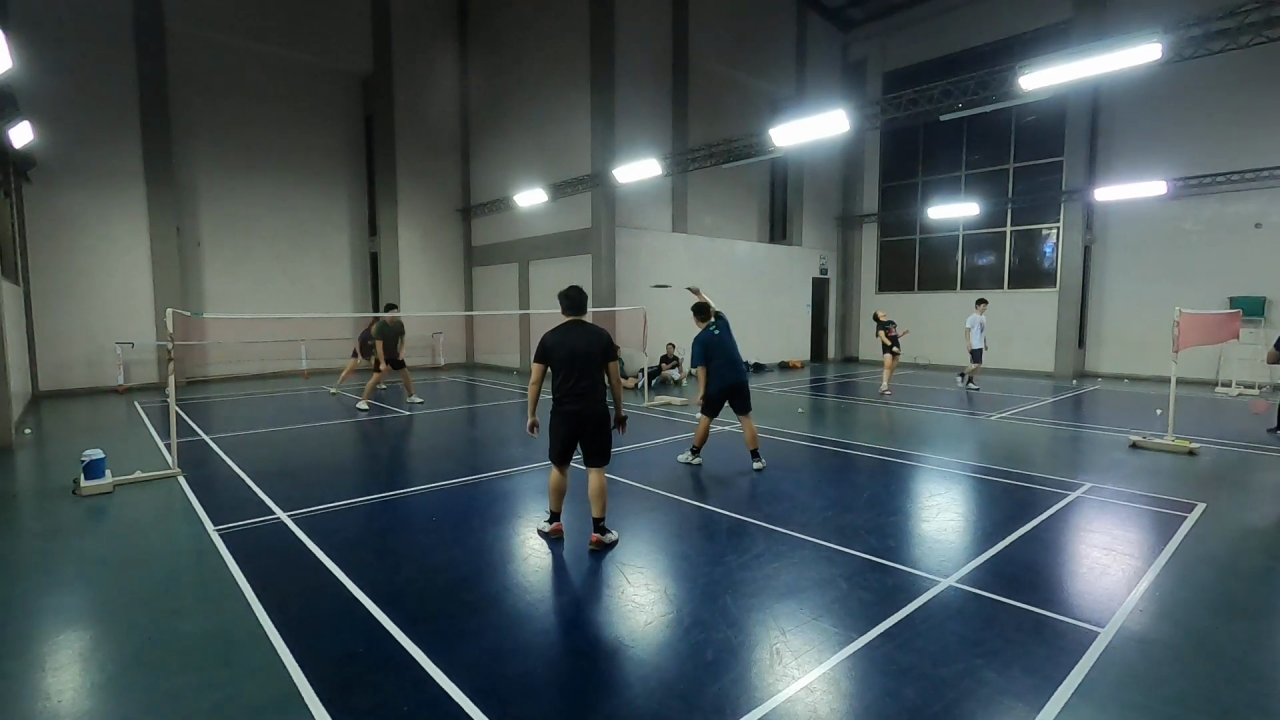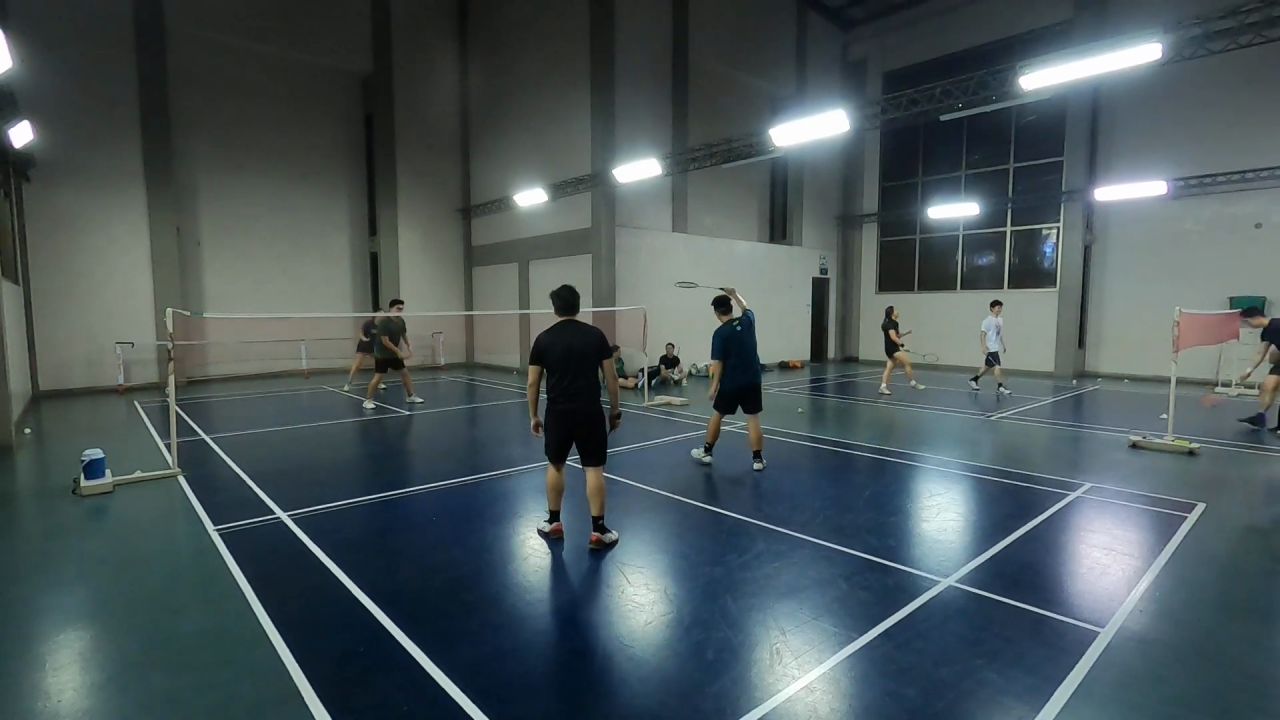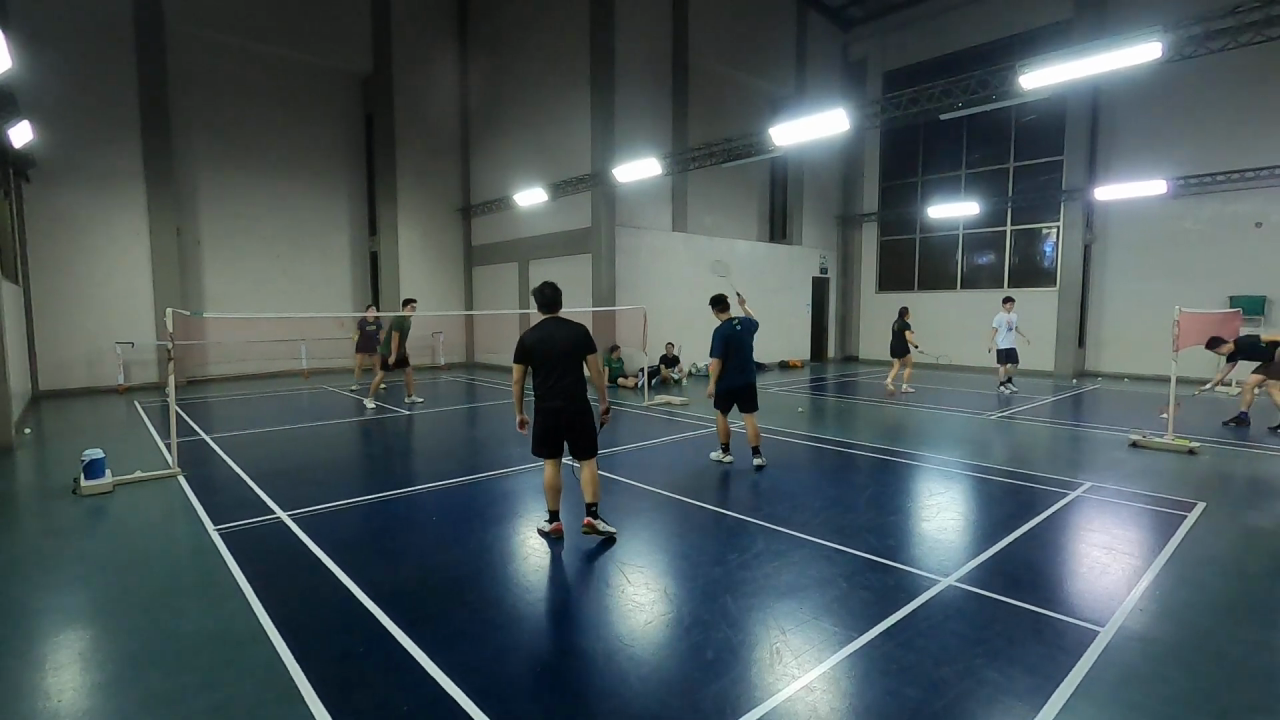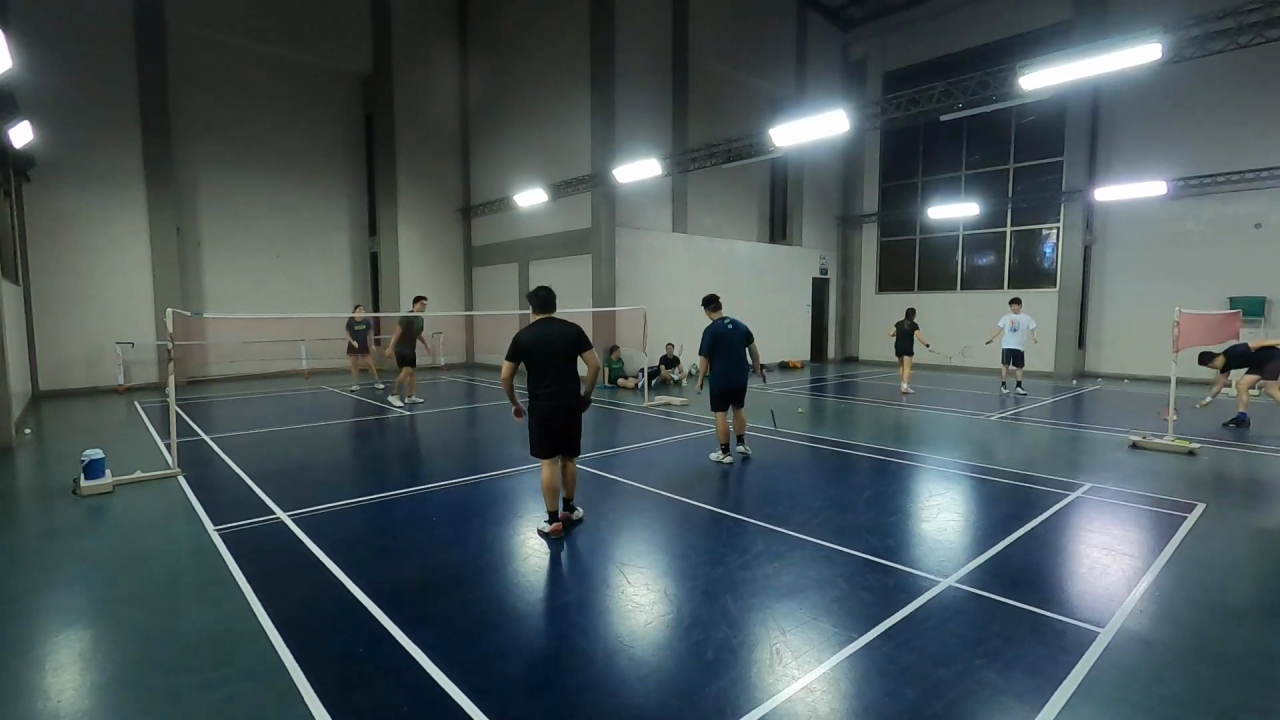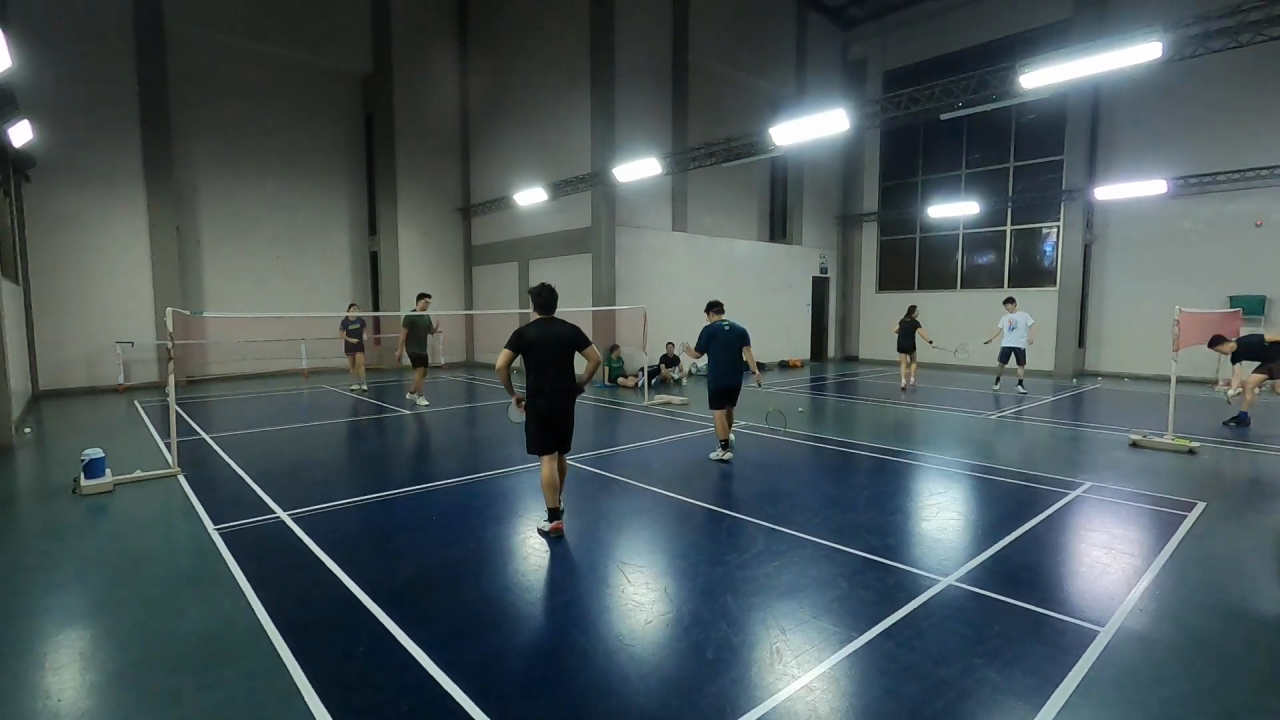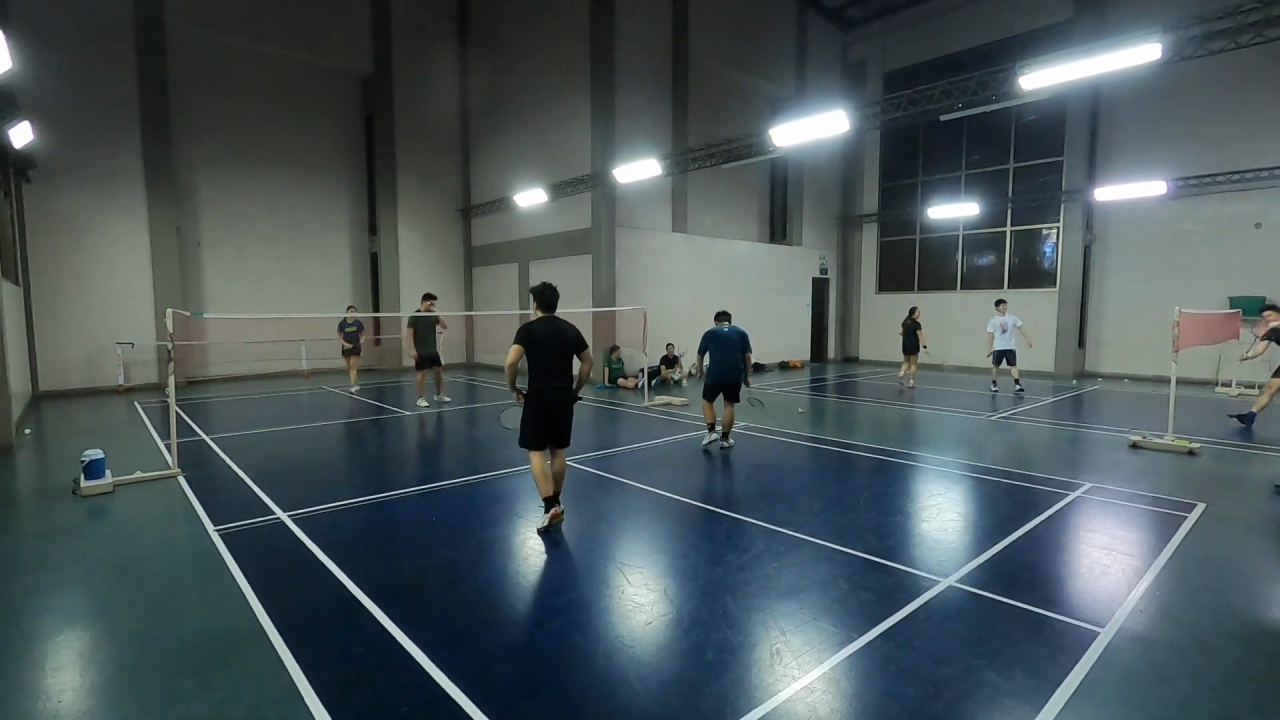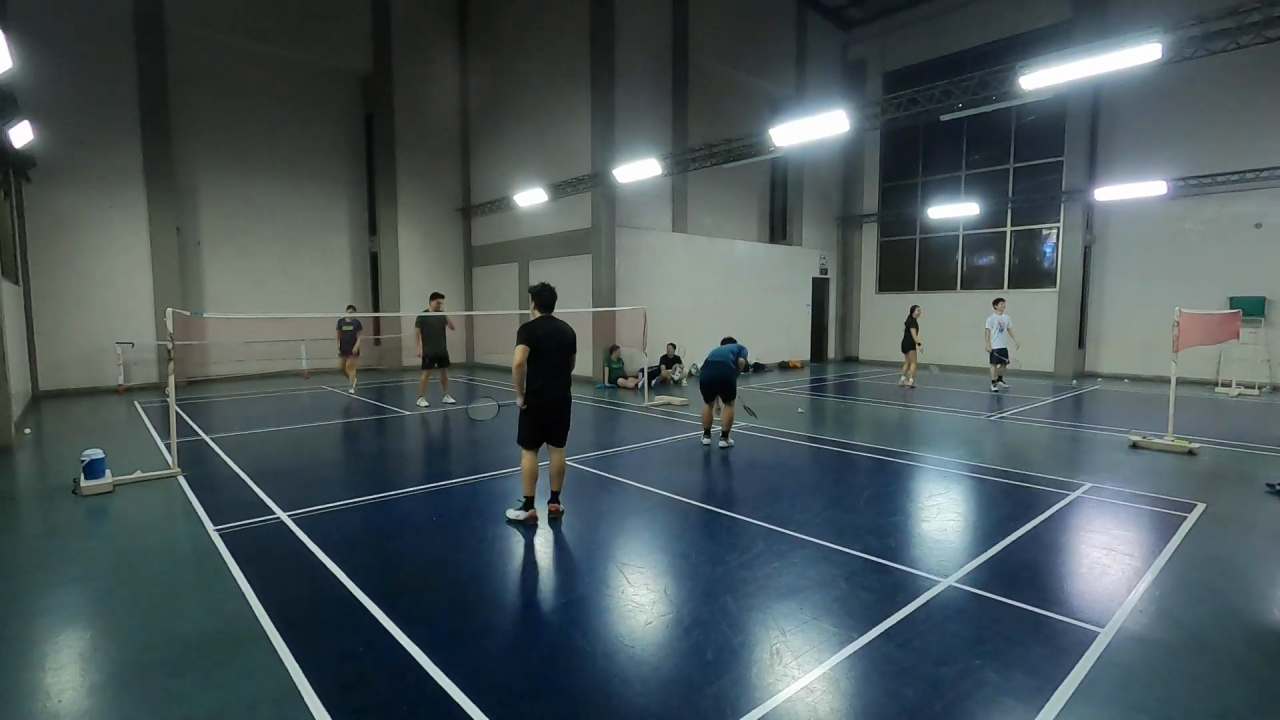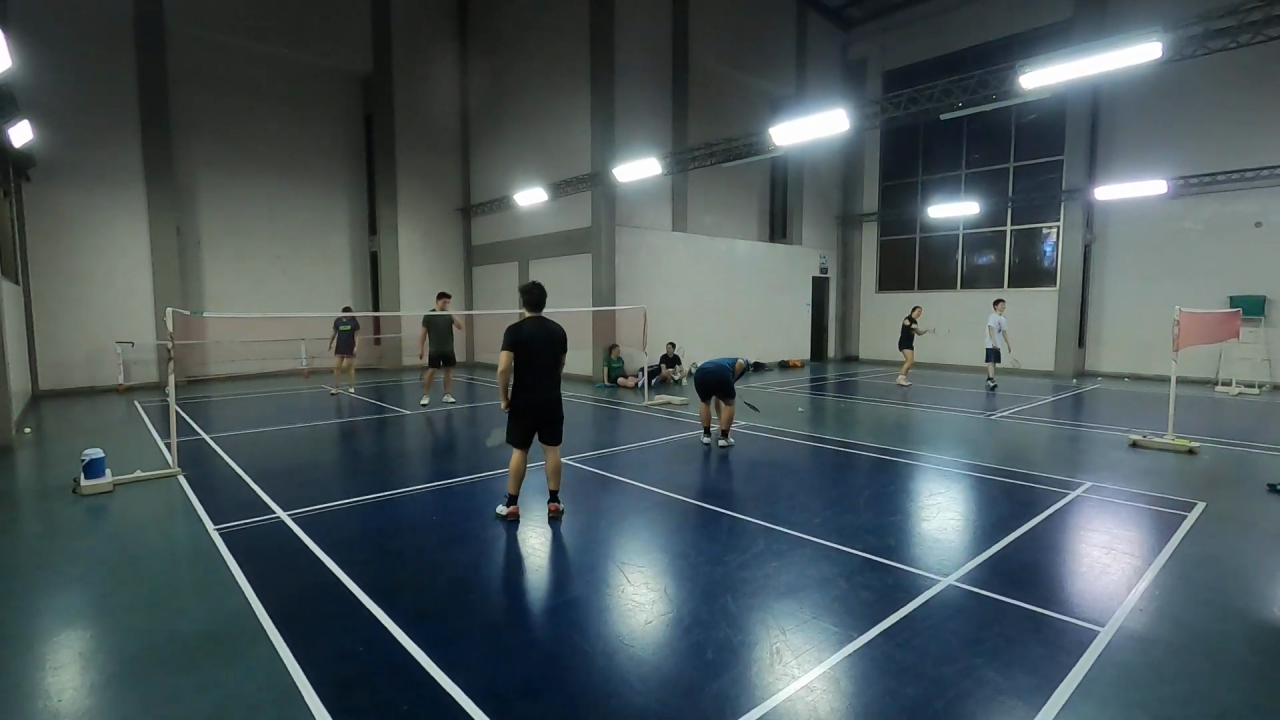
dt=0.3s
person 1, frame 1
left shoulder: (550, 338)
right shoulder: (602, 336)
left elbow: (535, 381)
right elbow: (615, 380)
left wrist: (531, 415)
right wrist: (619, 412)
left hip: (563, 413)
right hip: (596, 412)
left knee: (559, 467)
right knee: (596, 470)
left ankle: (554, 522)
right ankle: (599, 531)
person 1, frame 2
left shoulder: (543, 339)
right shoulder: (595, 335)
left elbow: (532, 383)
right elbow: (611, 377)
left wrist: (534, 416)
right wrist: (615, 410)
left hip: (557, 412)
right hip: (589, 411)
left knee: (555, 466)
right knee: (594, 469)
left ankle: (554, 522)
right ankle: (598, 530)
person 1, frame 3
left shoulder: (528, 337)
right shoulder: (579, 331)
left elbow: (517, 381)
right elbow: (596, 371)
left wrist: (520, 413)
right wrist: (604, 404)
left hip: (546, 409)
right hip: (577, 407)
left knee: (551, 464)
right knee: (587, 461)
left ankle: (554, 521)
right ankle: (592, 516)
person 1, frame 4
left shoulder: (523, 336)
right shoulder: (573, 330)
left elbow: (505, 377)
right elbow: (594, 366)
left wrist: (514, 403)
right wrist: (586, 394)
left hip: (540, 407)
right hip: (570, 405)
left knee: (548, 463)
right knee: (569, 459)
left ankle: (554, 521)
right ankle: (569, 509)
person 1, frame 5
left shoulder: (523, 333)
right shoulder: (571, 330)
left elbow: (501, 366)
right elbow: (596, 359)
left wrist: (512, 394)
right wrist: (580, 384)
left hip: (539, 404)
right hip: (565, 402)
left knee: (547, 460)
right knee: (560, 456)
left ankle: (554, 518)
right ankle: (556, 502)
person 1, frame 6
left shoulder: (528, 329)
right shoulder: (570, 329)
left elbow: (511, 362)
right elbow: (588, 362)
left wrist: (513, 389)
right wrist: (576, 389)
left hip: (538, 400)
right hip: (564, 400)
left knee: (537, 454)
right knee: (558, 452)
left ankle: (550, 507)
right ankle: (556, 502)
person 1, frame 7
left shoulder: (529, 329)
right shoulder: (567, 330)
left elbow: (519, 363)
left wrist: (520, 395)
left hip: (536, 400)
right hip: (562, 398)
left knee: (529, 452)
right knee: (557, 450)
left ankle: (528, 507)
right ankle: (554, 502)
person 1, frame 8
left shoulder: (515, 330)
right shoulder: (558, 330)
left elbow: (503, 368)
left wrist: (504, 397)
left hip: (523, 400)
right hip: (551, 399)
left knee: (519, 451)
right knee: (552, 449)
left ankle: (511, 504)
right ankle: (554, 502)
